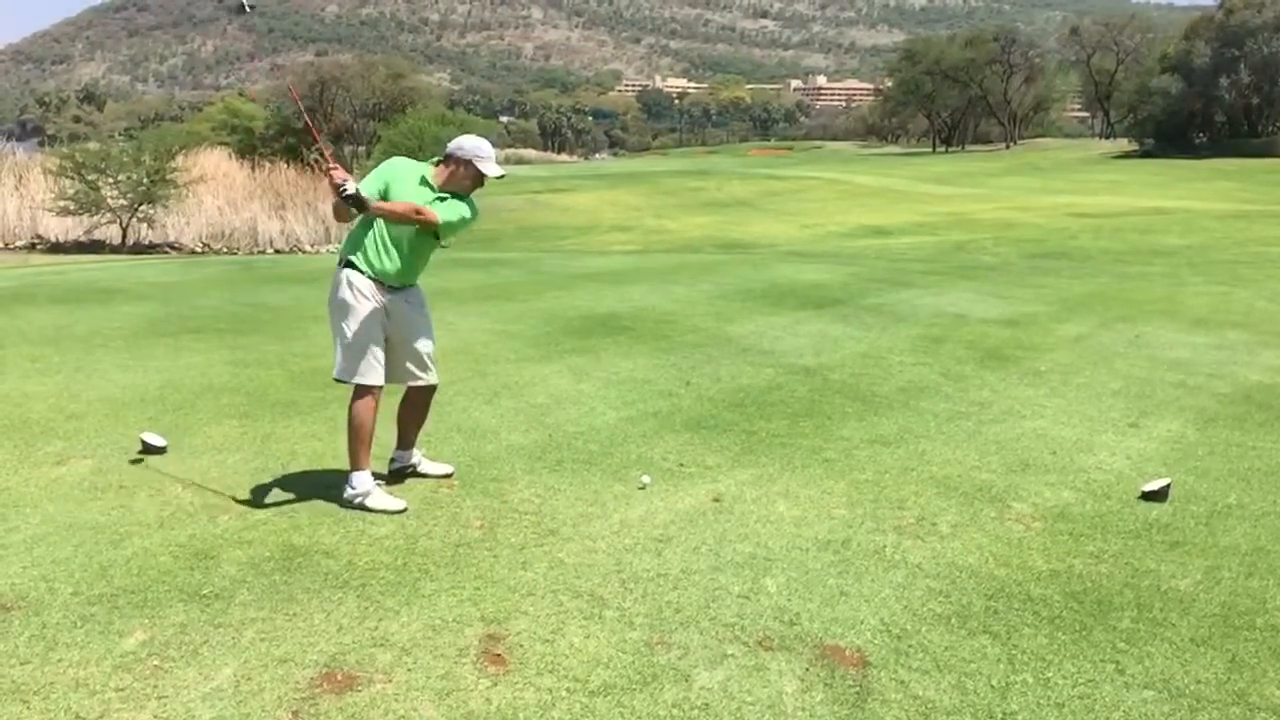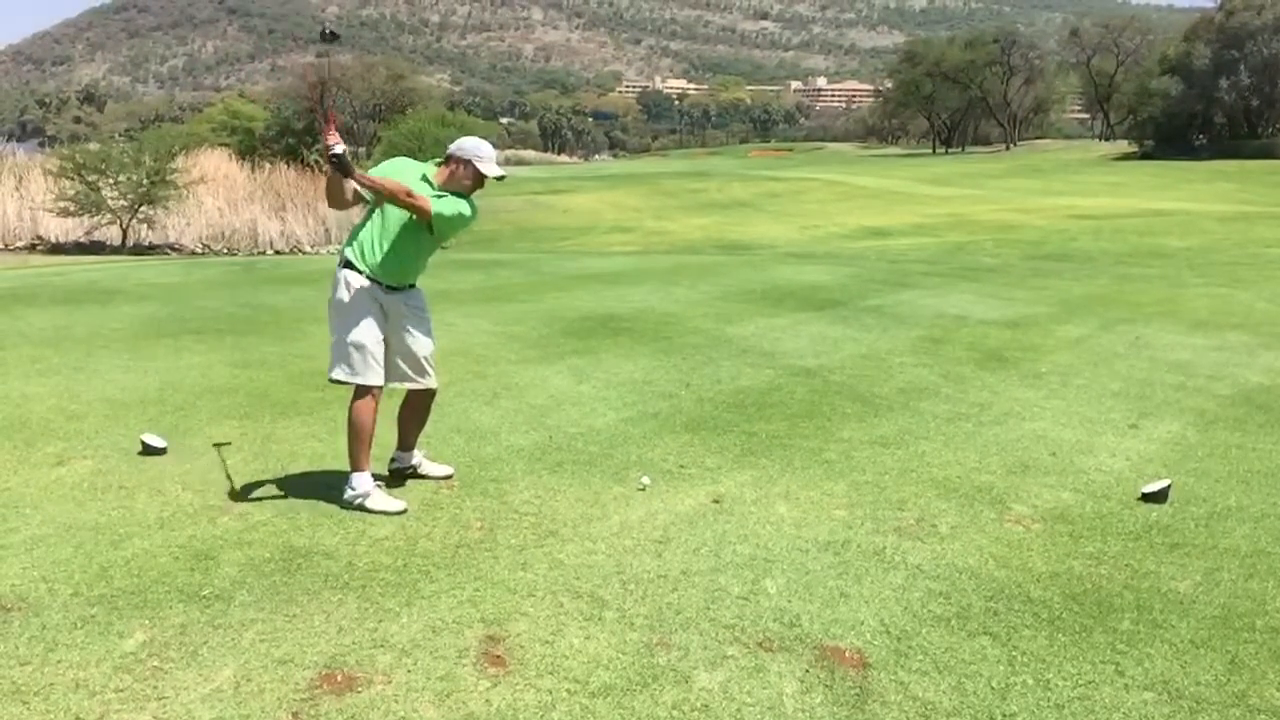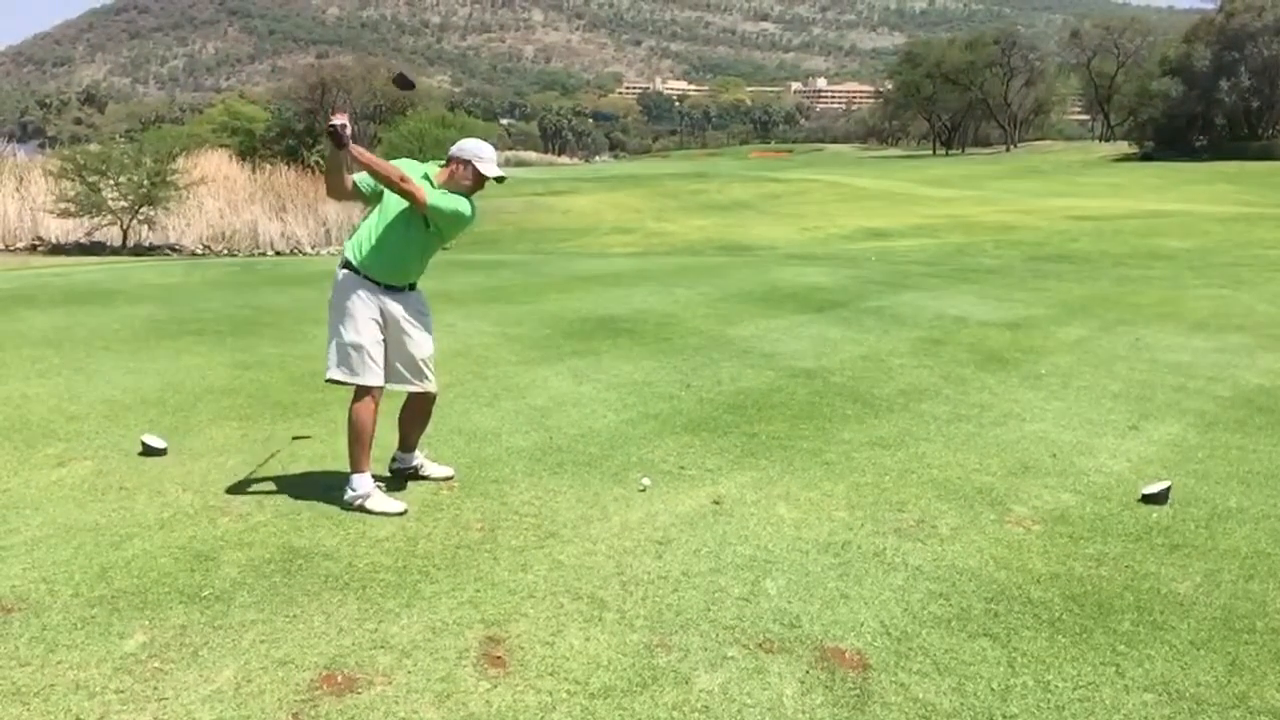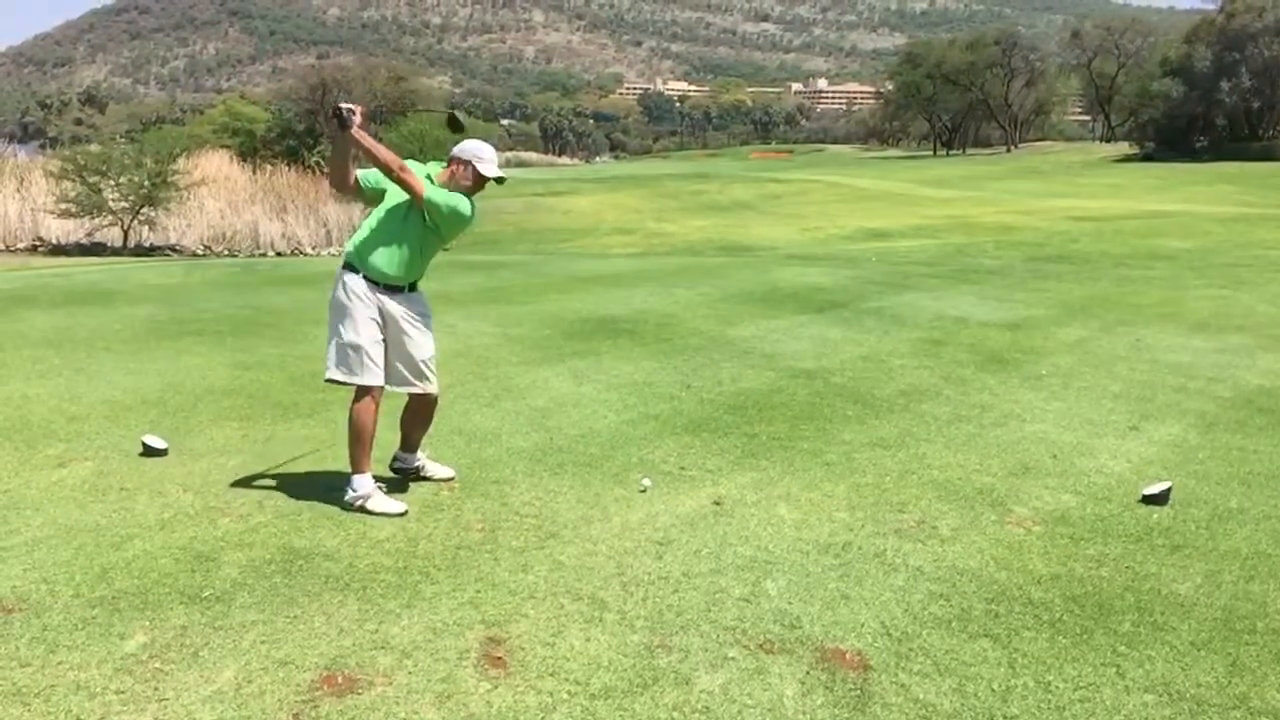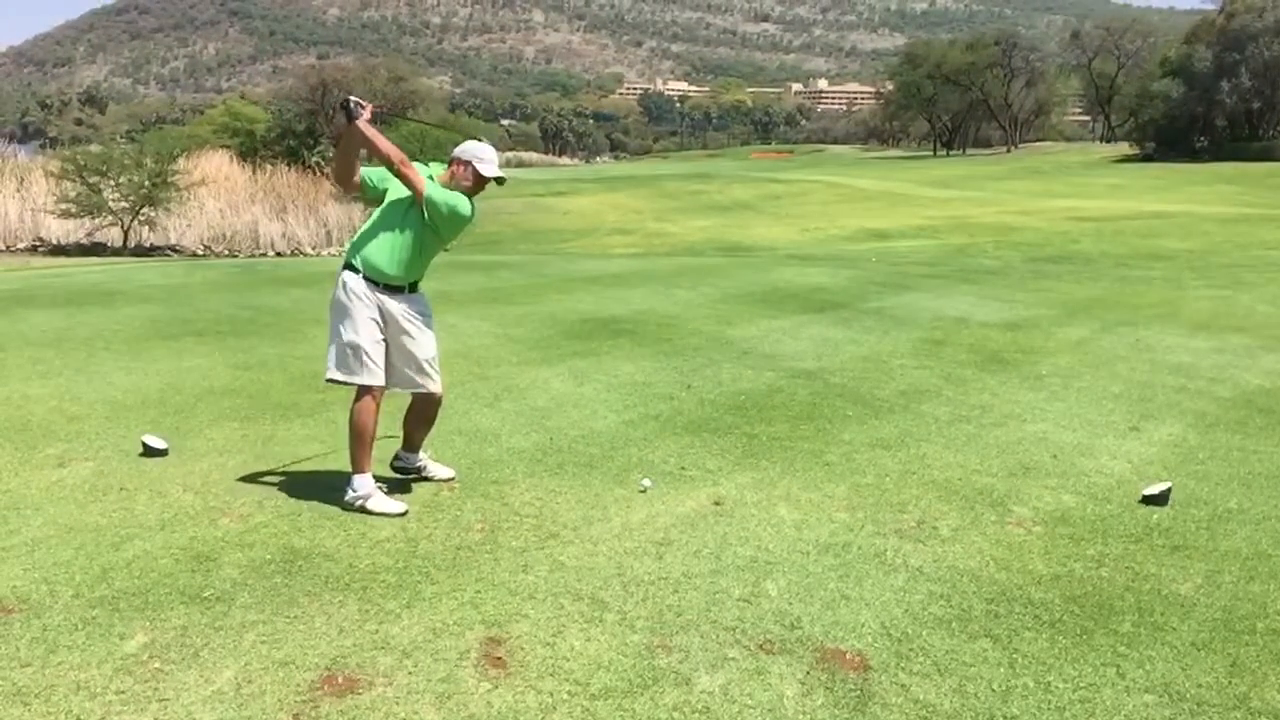
dt=0.4s
person 1, frame 1
left shoulder: (463, 209)
right shoulder: (398, 168)
left elbow: (417, 214)
right elbow: (342, 214)
left wrist: (364, 203)
right wrist: (342, 190)
left hip: (404, 293)
right hip: (360, 283)
left knee: (425, 380)
right knee: (369, 384)
left ankle: (405, 457)
right ankle: (359, 483)
person 1, frame 2
left shoulder: (462, 209)
right shoulder: (401, 166)
left elbow: (407, 199)
right elbow: (338, 200)
left wrist: (352, 171)
right wrist: (336, 167)
left hip: (404, 295)
right hip: (358, 284)
left knee: (425, 384)
right knee: (369, 385)
left ankle: (405, 458)
right ankle: (359, 484)
person 1, frame 3
left shoulder: (462, 210)
right shoulder: (407, 165)
left elbow: (402, 186)
right elbow: (338, 190)
left wrist: (350, 146)
right wrist: (337, 148)
left hip: (404, 297)
right hip: (358, 286)
left knee: (425, 389)
right knee: (369, 386)
left ankle: (406, 458)
right ankle: (359, 485)
person 1, frame 4
left shoulder: (461, 208)
right shoulder: (415, 169)
left elbow: (400, 174)
right elbow: (342, 183)
left wrist: (356, 132)
right wrist: (343, 137)
left hip: (404, 298)
right hip: (360, 287)
left knee: (426, 391)
right knee: (369, 387)
left ankle: (408, 458)
right ankle: (360, 486)
person 1, frame 5
left shoulder: (460, 209)
right shoulder: (418, 171)
left elbow: (400, 166)
right elbow: (346, 181)
left wrist: (363, 124)
right wrist: (350, 133)
left hip: (405, 299)
right hip: (360, 287)
left knee: (431, 391)
right knee: (370, 387)
left ankle: (409, 458)
right ankle: (360, 486)
